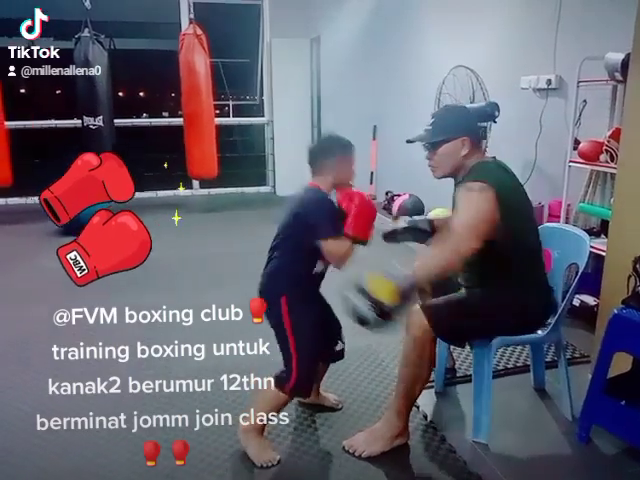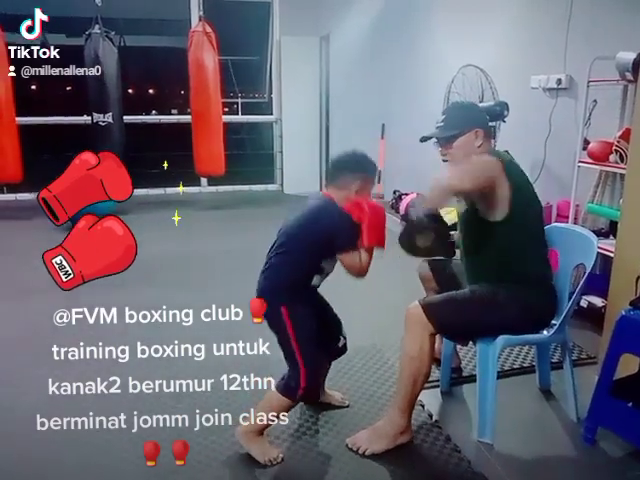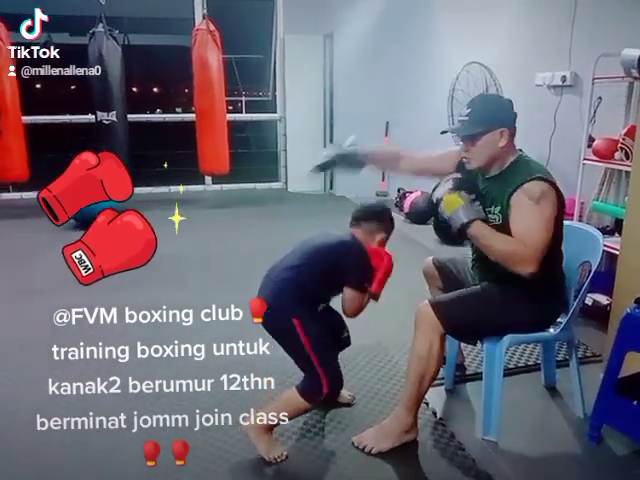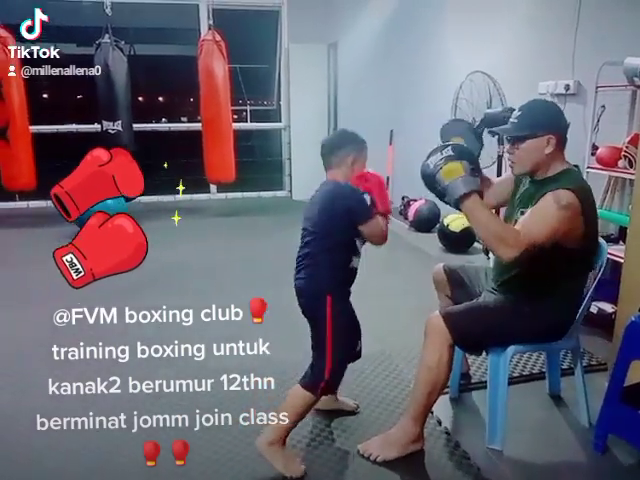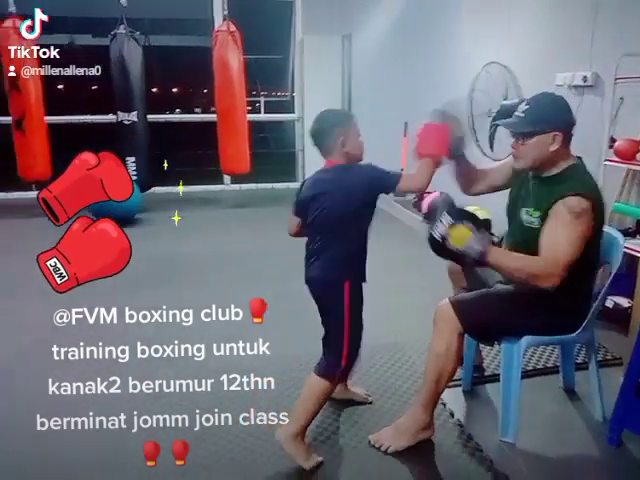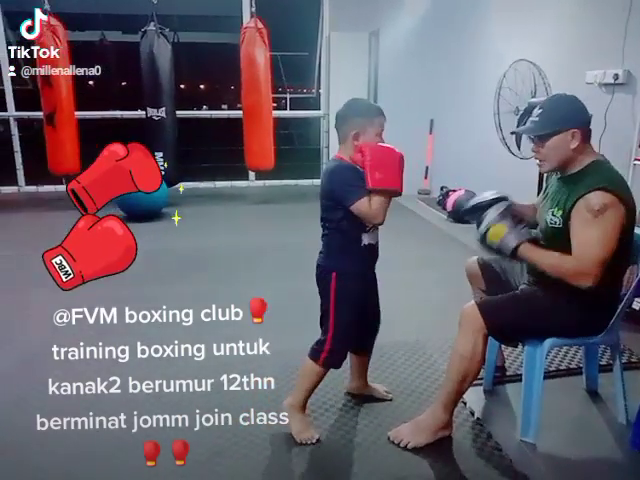
dt=0.5s
person 1, frame 1
left shoulder: (479, 186)
right shoulder: (480, 175)
left elbow: (460, 244)
right elbow: (462, 227)
left wrist: (401, 285)
left hip: (519, 301)
right hip: (493, 286)
left knee: (421, 318)
right knee: (422, 274)
left ankle: (394, 427)
right ankle: (431, 357)
person 1, frame 2
left shoulder: (489, 164)
right shoulder: (490, 169)
left elbow: (453, 183)
left wrist: (421, 213)
left hip: (523, 299)
right hip: (499, 280)
left knee: (419, 315)
left ankle: (398, 424)
person 1, frame 3
left shoulder: (533, 187)
right shoulder: (471, 163)
left elbow: (526, 262)
right elbow: (412, 161)
left wrist: (468, 222)
right wrist: (362, 156)
left hip: (530, 298)
right hip: (489, 276)
left knee: (428, 315)
right knee: (433, 268)
left ankle: (403, 423)
right ankle: (445, 352)
person 1, frame 4
left shoulder: (565, 196)
right shoulder: (532, 176)
left elbow: (510, 246)
right elbow: (491, 195)
left wrist: (462, 194)
left hip: (541, 309)
right hip: (510, 285)
left knee: (438, 325)
right knee: (443, 275)
left ankle: (410, 432)
right ankle: (456, 362)
person 1, frame 5
left shoulder: (574, 198)
right shoulder: (532, 167)
left elbow: (548, 274)
right elbow: (477, 183)
left wrist: (482, 251)
right wrist: (456, 155)
left hip: (554, 304)
right hip: (520, 279)
left knee: (448, 313)
left ankle: (419, 420)
person 1, frame 6
left shoulder: (598, 196)
right shoulder: (565, 171)
left elbow: (585, 274)
left wrist: (519, 248)
right wrist: (511, 211)
left hip: (580, 303)
right hip: (550, 278)
left knee: (474, 316)
right knee: (478, 271)
left ankle: (439, 418)
right ankle: (491, 356)
person 2, frame 1
left shoulder: (315, 198)
right shoulder: (320, 205)
left elbow: (325, 243)
right elbow: (338, 256)
left wrist: (349, 224)
right wrist: (355, 228)
left hip: (299, 286)
right hip: (284, 291)
left knee: (331, 337)
right knee: (300, 367)
left ankle: (312, 393)
right ankle: (251, 429)
person 2, frame 2
left shoulder: (324, 206)
right shoulder: (334, 217)
left elbow: (340, 248)
right elbow: (358, 268)
left wrist: (359, 226)
right wrist: (370, 234)
left hip: (297, 288)
right hip: (282, 297)
left knee: (332, 338)
right knee: (304, 376)
left ankle: (318, 392)
right ankle: (250, 432)
person 2, frame 3
left shoulder: (337, 240)
right shoulder: (357, 254)
right elbow: (352, 308)
left wrist: (363, 280)
right wrist: (374, 287)
left hip: (276, 297)
right hip: (285, 308)
left knee: (337, 334)
right knee: (324, 382)
left ankle: (325, 394)
right ankle: (260, 426)
person 2, frame 4
left shoulder: (327, 194)
right shoulder: (347, 194)
right elbow: (378, 233)
left wrist: (370, 207)
right wrist: (380, 204)
left hip: (324, 285)
right hip: (322, 290)
left knee: (348, 342)
right knee: (325, 368)
left ankle: (328, 398)
right ankle: (273, 439)
person 2, frame 5
left shoulder: (311, 183)
right shoulder: (360, 177)
left elbow: (295, 229)
right elbow: (415, 184)
right wrist: (432, 156)
left hip: (320, 273)
right hip: (339, 278)
left knee: (347, 340)
right knee: (339, 354)
left ankle: (340, 387)
right ankle: (293, 431)
person 2, frame 6
left shoulder: (356, 169)
right shoulder: (340, 173)
left elbow: (374, 209)
right elbow: (375, 214)
left hip: (360, 265)
right hip: (340, 269)
left knee: (366, 327)
right knee: (333, 340)
left ankle: (359, 383)
right ankle: (295, 405)
